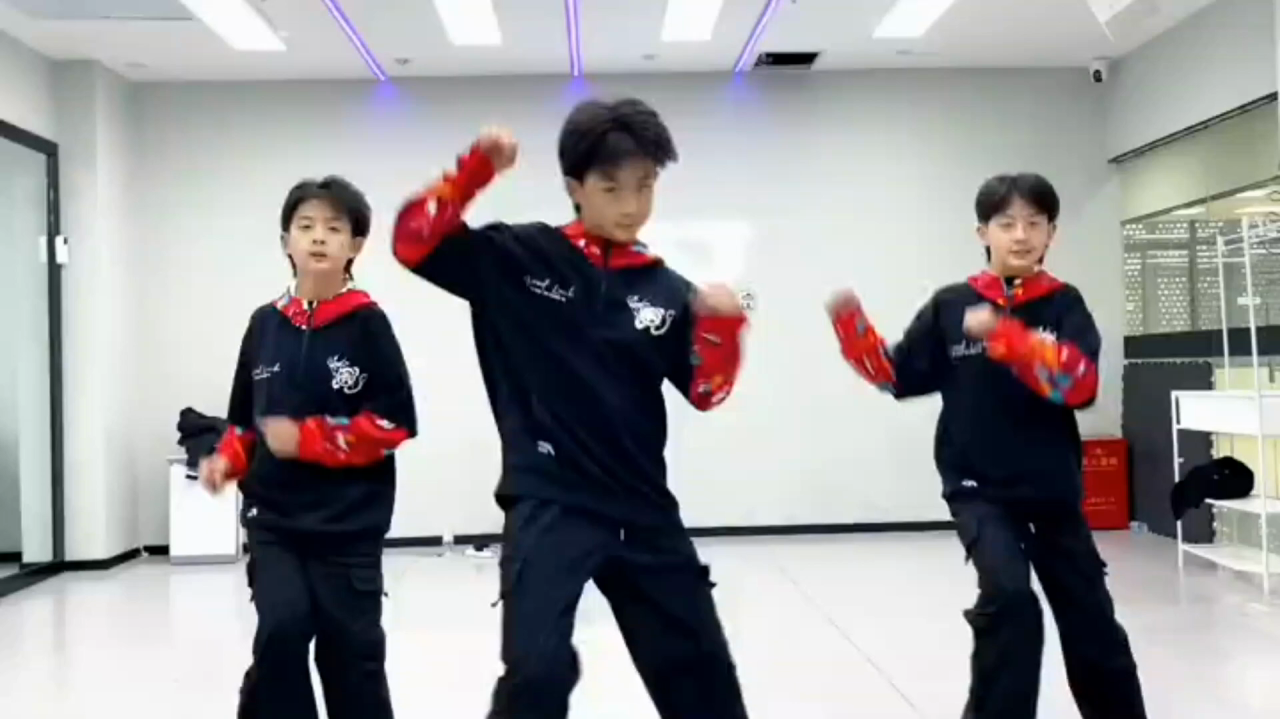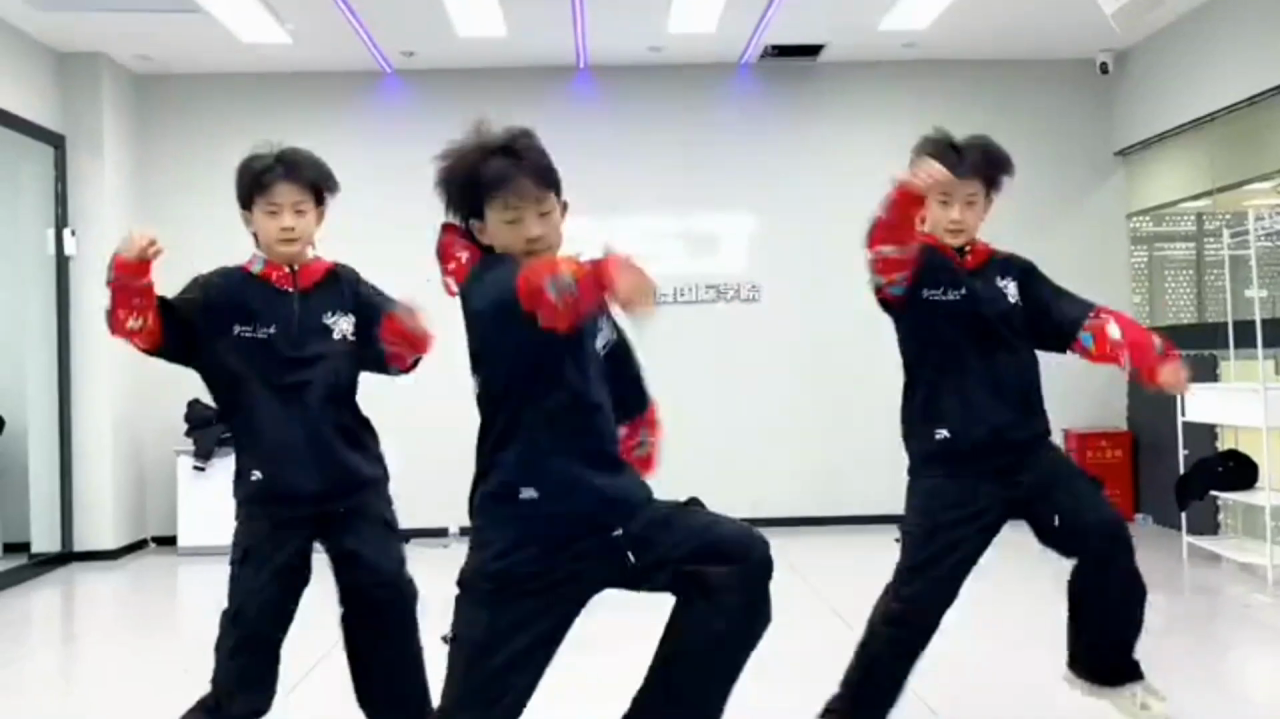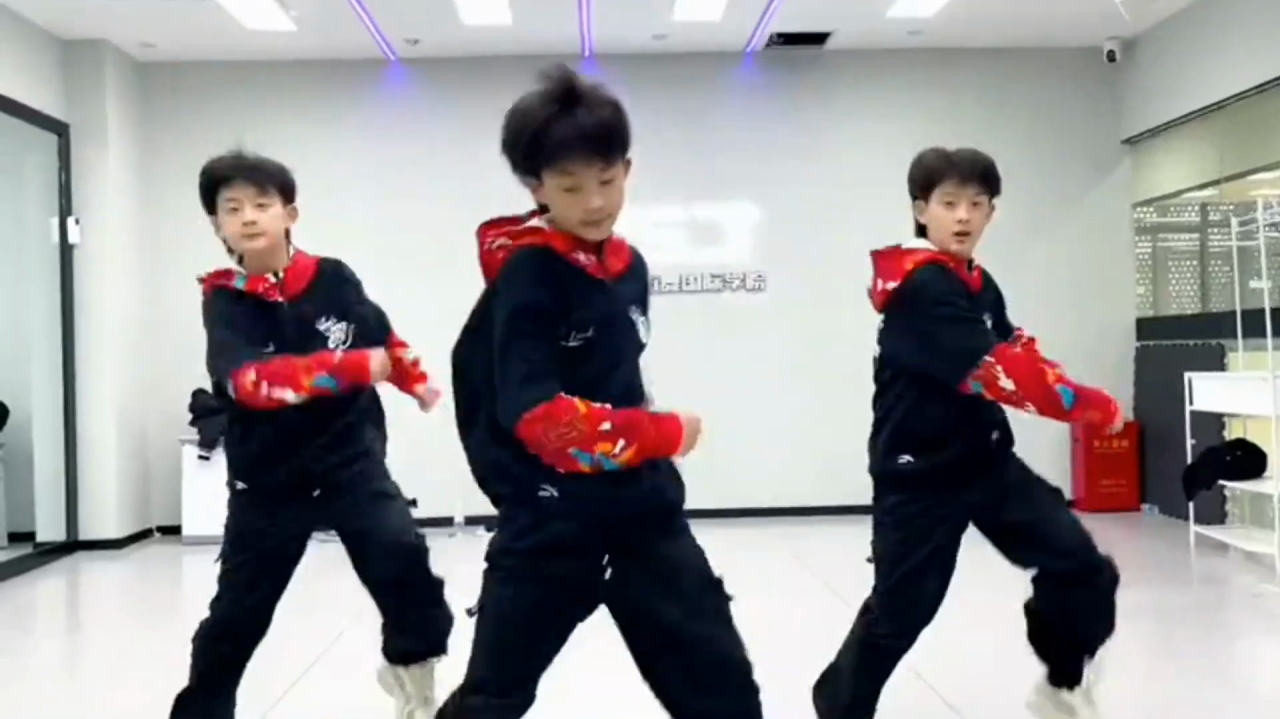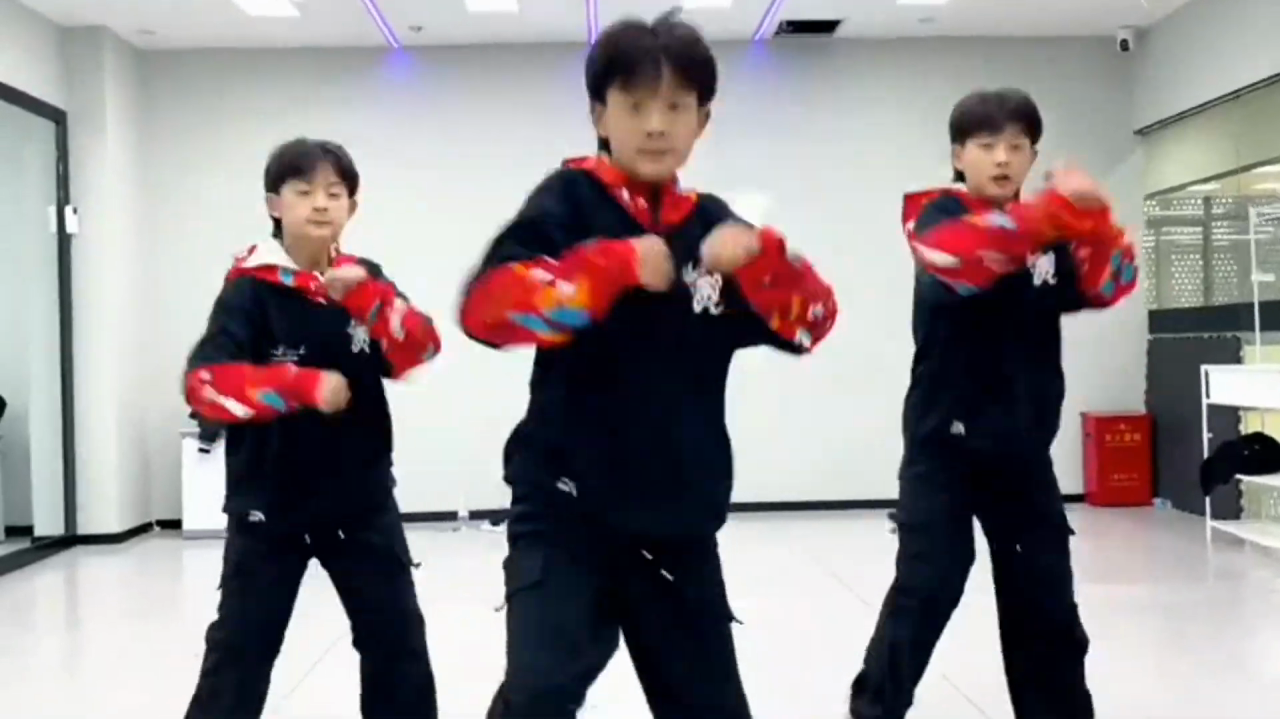
dt=0.2s
person 1, frame 1
left shoulder: (664, 290)
right shoulder: (521, 257)
left elbow: (708, 389)
right elbow: (411, 239)
left wrist: (724, 323)
right wrist: (480, 163)
left hip: (637, 504)
right hip: (549, 500)
left knee: (697, 668)
right knee: (539, 669)
person 1, frame 2
left shoulder: (591, 305)
right shoulder: (487, 283)
left elbow: (630, 403)
right elbow: (533, 293)
left wrist: (639, 462)
right wrist: (601, 276)
left hip: (615, 512)
right hip: (525, 534)
left knee: (740, 557)
person 1, frame 3
left shoulder: (626, 268)
right shoulder: (525, 274)
right elbow: (538, 417)
right wrist: (652, 433)
left hip: (641, 508)
right hip: (546, 522)
person 1, frame 4
left shoulder: (712, 225)
right shoulder: (566, 205)
left elbow: (808, 322)
right elbow: (488, 309)
left wrist: (760, 256)
right wrist: (619, 267)
left hip: (678, 527)
right hip: (562, 516)
person 2, frame 1
left shoulder: (1061, 301)
right shoulder: (951, 307)
left elbow: (1076, 384)
right elbow: (898, 374)
left wrist: (1005, 336)
right wrist: (849, 321)
left hip: (1053, 493)
right hip: (980, 493)
left knee: (1092, 621)
right knee: (1009, 604)
person 2, frame 2
left shoulder: (1011, 270)
right shoulder: (914, 261)
left elbow: (1083, 322)
right elbow: (886, 264)
left wrist: (1152, 356)
right wrist: (910, 191)
left hip: (1024, 449)
right hip: (949, 459)
left knee: (1105, 539)
right knee: (916, 597)
left ankle: (1105, 670)
person 2, frame 3
left shoulder: (977, 286)
right shoulder: (923, 285)
left elbow: (1016, 362)
right elbow: (993, 372)
left wrist: (1030, 365)
right wrist: (1093, 403)
left hip: (987, 465)
right hip: (915, 477)
left knee: (1086, 575)
right knee: (895, 615)
person 2, frame 4
left shoulder: (1047, 229)
right shoulder: (942, 215)
left elbow: (1107, 286)
right elbow: (954, 259)
left wrist: (1087, 214)
right wrist: (1055, 210)
left hip: (1022, 452)
right hip: (943, 449)
left knee: (1045, 605)
right knee: (923, 594)
person 3, frame 1
left shoulder: (367, 325)
right shoulder: (266, 326)
left elbow: (394, 428)
right elbow: (252, 420)
left wrist: (306, 440)
right wrist: (228, 461)
left hip: (349, 522)
right hip: (275, 520)
left knee: (353, 648)
right knee: (282, 634)
person 3, frame 2
left shoulder: (342, 286)
right shoulder: (229, 289)
left elbow: (401, 349)
right elbow: (142, 327)
left wrist: (403, 327)
right wrist: (129, 268)
left hip: (348, 470)
right hip: (272, 483)
left knee: (386, 599)
right knee: (255, 616)
person 3, frame 3
left shoulder: (334, 280)
right shoulder: (225, 301)
left elbow: (381, 338)
right elbow: (249, 382)
left wrist: (416, 380)
right wrist: (339, 367)
left hip: (353, 466)
right hip: (270, 483)
left knee: (402, 560)
right knee: (235, 618)
left ankle: (410, 659)
person 3, frame 4
left shoulder: (368, 281)
right shoulder: (251, 293)
left elbow: (415, 351)
right elbow: (205, 387)
left wrist: (366, 298)
right wrist: (303, 386)
left hip: (363, 499)
right hip: (270, 507)
left knee: (393, 643)
right knee: (241, 646)
